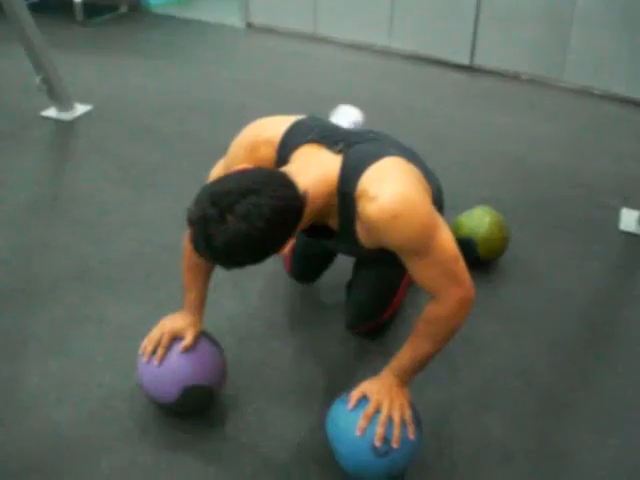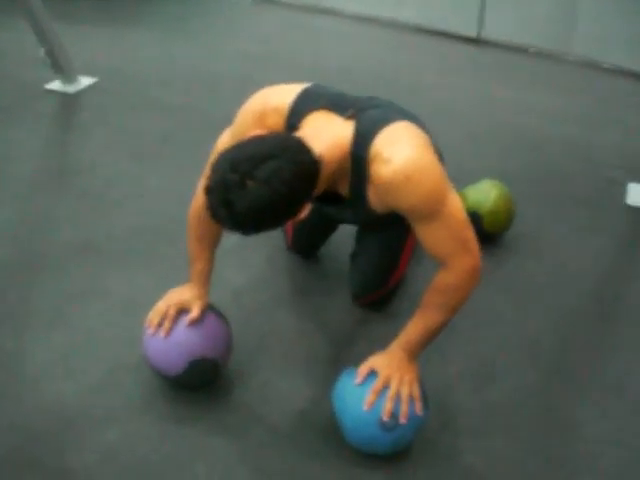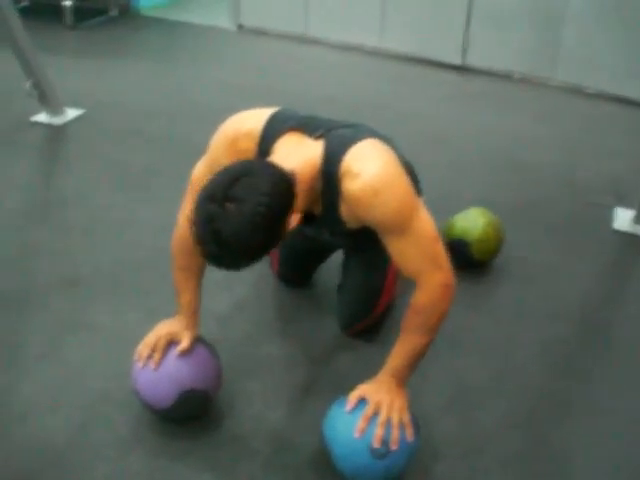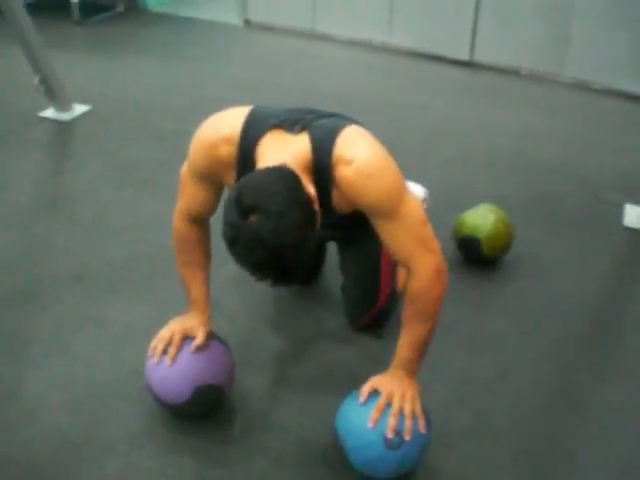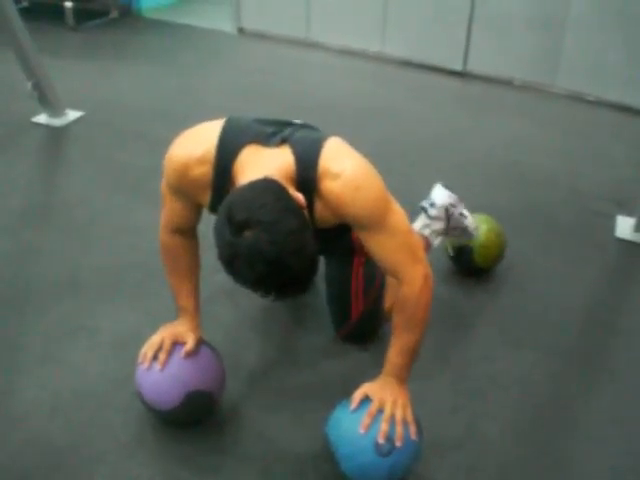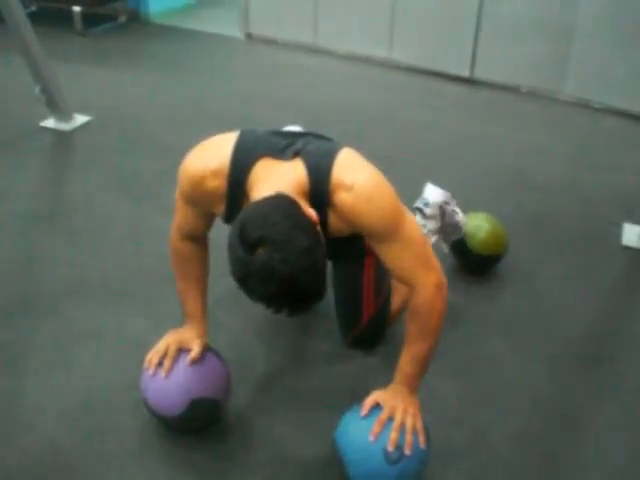
dt=0.5s
person 1, frame 1
left shoulder: (389, 207)
right shoulder: (259, 144)
left elbow: (456, 294)
right elbow: (206, 220)
left wrist: (395, 378)
right wrist: (191, 312)
left hip: (405, 222)
right hip: (331, 206)
left knee: (363, 322)
right knee: (300, 272)
person 1, frame 2
left shoulder: (400, 169)
right shoulder: (266, 112)
left elbow: (464, 262)
right elbow: (211, 190)
left wrist: (403, 353)
right wrist: (197, 285)
left hip: (393, 196)
right hip: (329, 184)
left knee: (368, 294)
right knee: (299, 246)
person 1, frame 3
left shoulder: (370, 183)
right shoulder: (238, 137)
left elbow: (437, 281)
right elbow: (191, 218)
left wrist: (392, 380)
right wrist: (186, 317)
left hip: (377, 217)
right hip: (316, 209)
left knee: (356, 322)
right knee: (289, 276)
person 1, frame 4
left shoulder: (361, 170)
right shoulder: (216, 142)
left elbow: (429, 268)
right elbow: (189, 219)
left wrist: (402, 372)
right wrist: (198, 311)
left hip: (360, 213)
right hip: (309, 194)
left knee: (368, 318)
right knee: (300, 277)
left ankle: (410, 206)
person 1, frame 5
left shoulder: (345, 182)
right shoulder: (189, 160)
left elbow: (415, 277)
right elbow: (176, 231)
left wrist: (392, 379)
right wrist: (187, 318)
left hip: (343, 225)
left knee: (356, 329)
right knee: (290, 283)
left ankle: (432, 221)
person 1, frame 6
left shoulder: (357, 193)
right shoulder: (204, 172)
left elbow: (430, 285)
right elbow: (187, 237)
left wrist: (403, 388)
right wrist: (194, 325)
left hip: (349, 226)
left knee: (363, 334)
